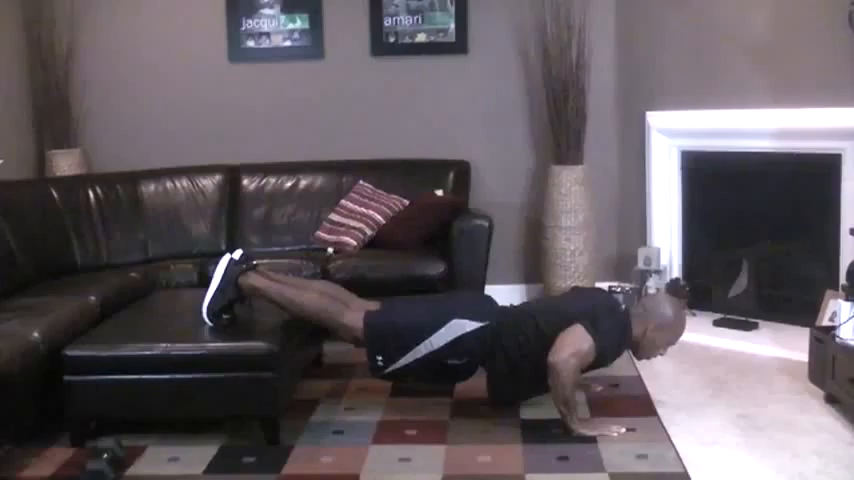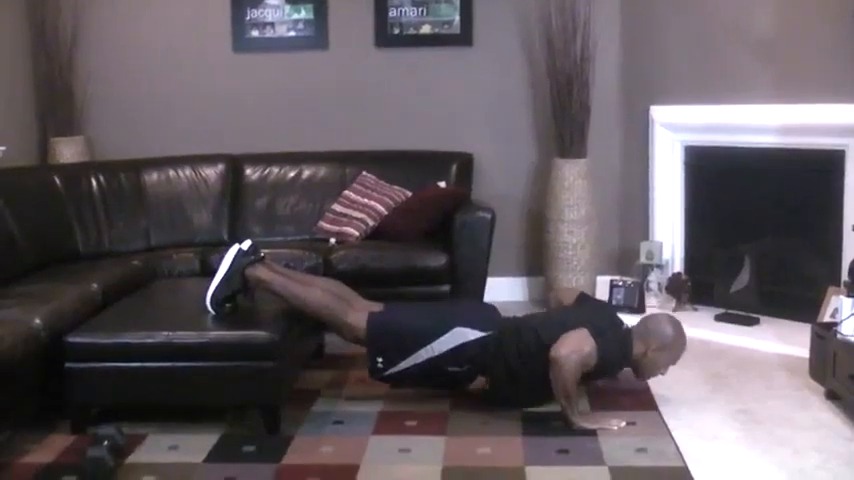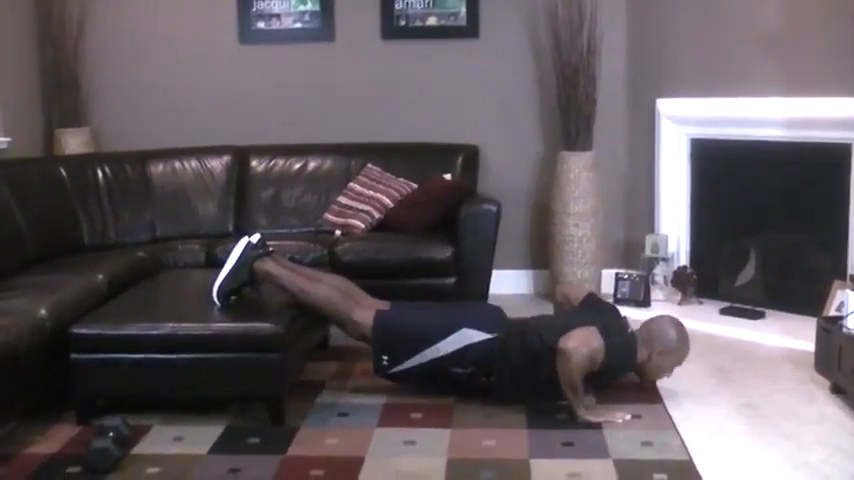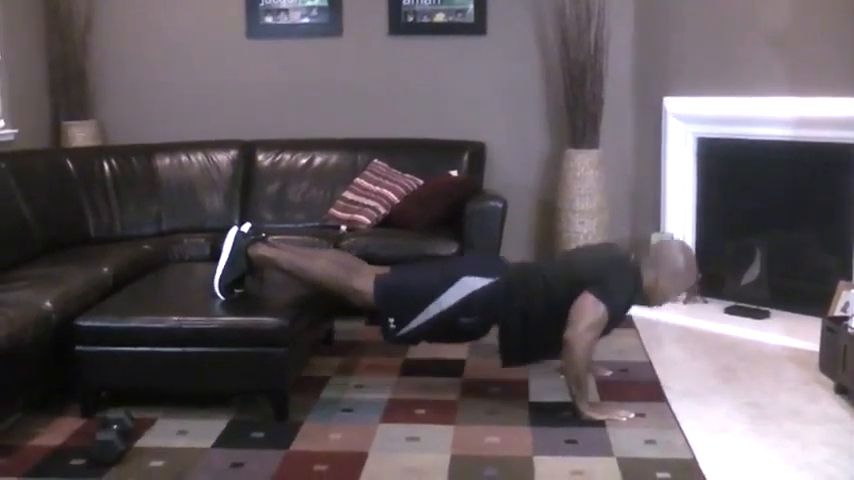
dt=0.3s
person 1, frame 1
left shoulder: (606, 305)
right shoulder: (612, 330)
right elbow: (560, 359)
left wrist: (569, 379)
right wrist: (575, 420)
left hip: (476, 319)
right hip: (469, 336)
left knee: (357, 309)
right knee: (352, 323)
left ankle: (247, 272)
right ankle: (243, 281)
person 1, frame 2
left shoulder: (605, 318)
right shoulder: (613, 346)
left elbow: (564, 298)
right elbow: (563, 356)
right wrist: (576, 414)
left hip: (478, 326)
right hip: (470, 345)
left knee: (361, 312)
right knee: (355, 324)
left ankle: (255, 264)
right ankle: (250, 273)
person 1, frame 3
left shoulder: (611, 319)
right shoulder: (618, 348)
left elbow: (567, 289)
right elbow: (571, 350)
right wrist: (582, 407)
left hip: (484, 329)
right hip: (476, 349)
left knee: (367, 310)
right knee: (361, 321)
left ankle: (262, 257)
right ankle: (258, 265)
person 1, frame 4
left shoulder: (618, 262)
right shoulder: (622, 282)
right elbow: (577, 335)
left wrist: (579, 365)
right wrist: (585, 404)
left hip: (487, 280)
right hip: (482, 294)
left knee: (369, 276)
right knee: (364, 289)
left ankle: (258, 245)
right ankle: (254, 251)
